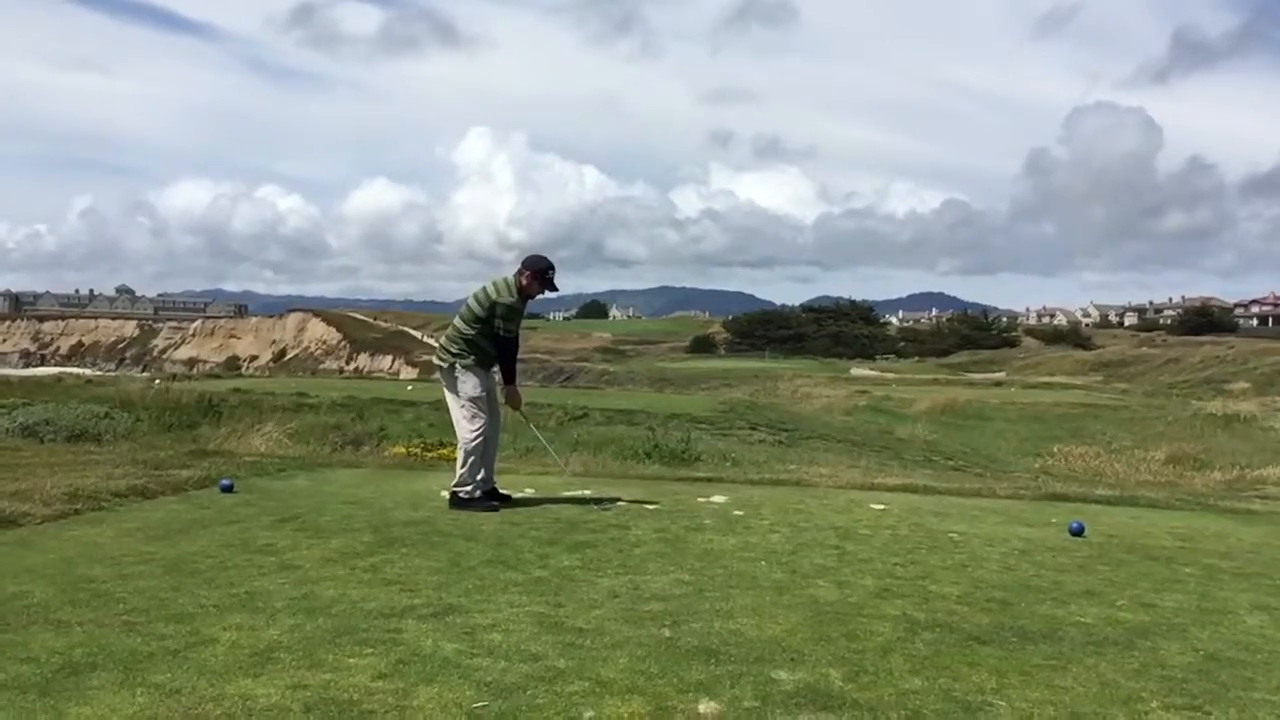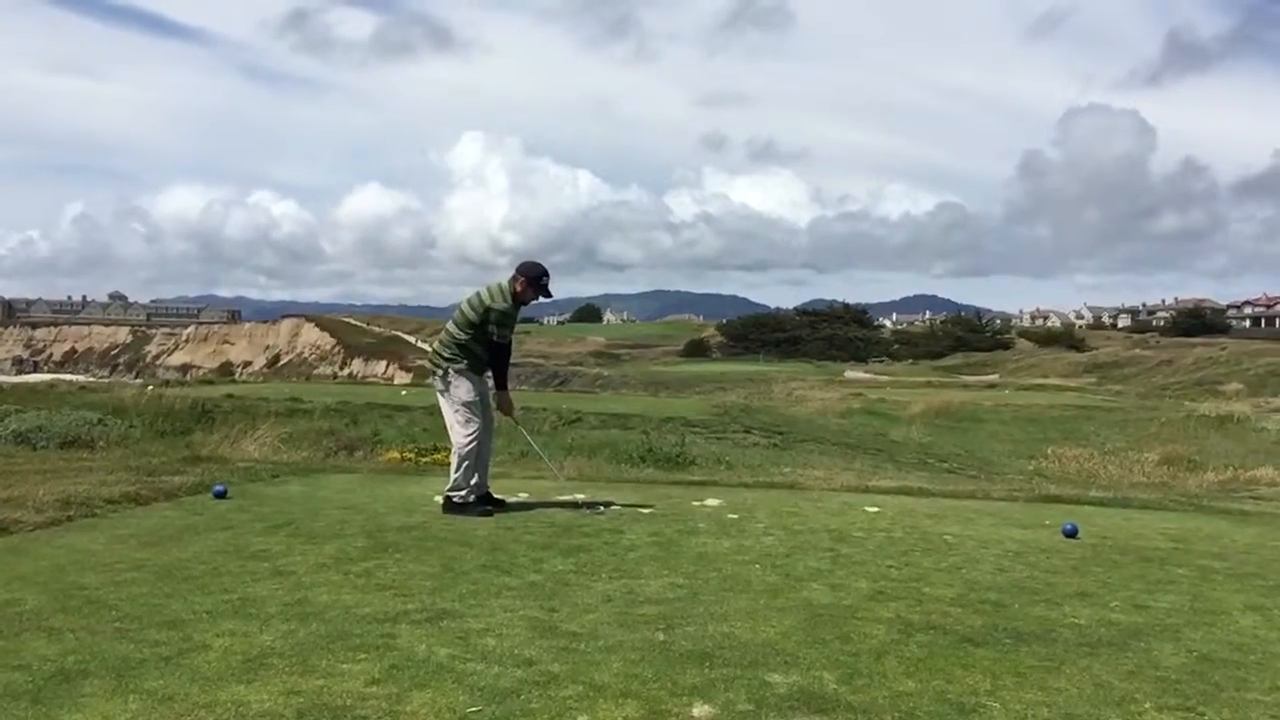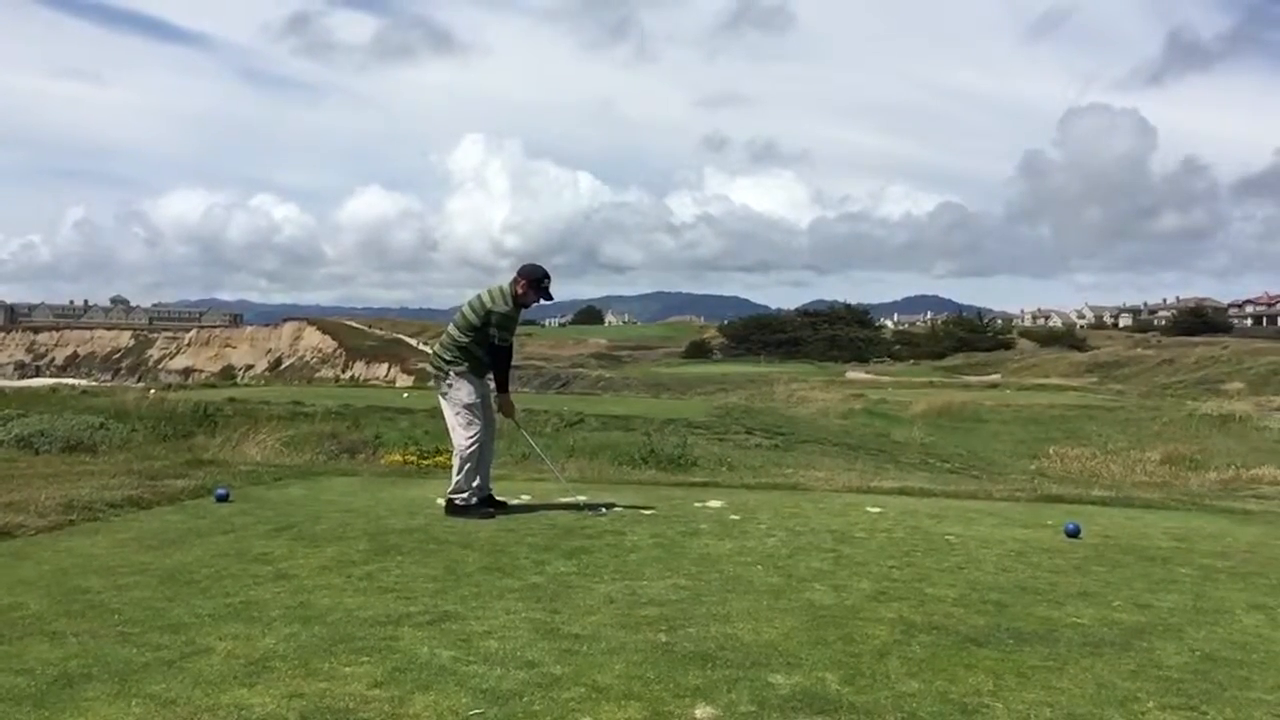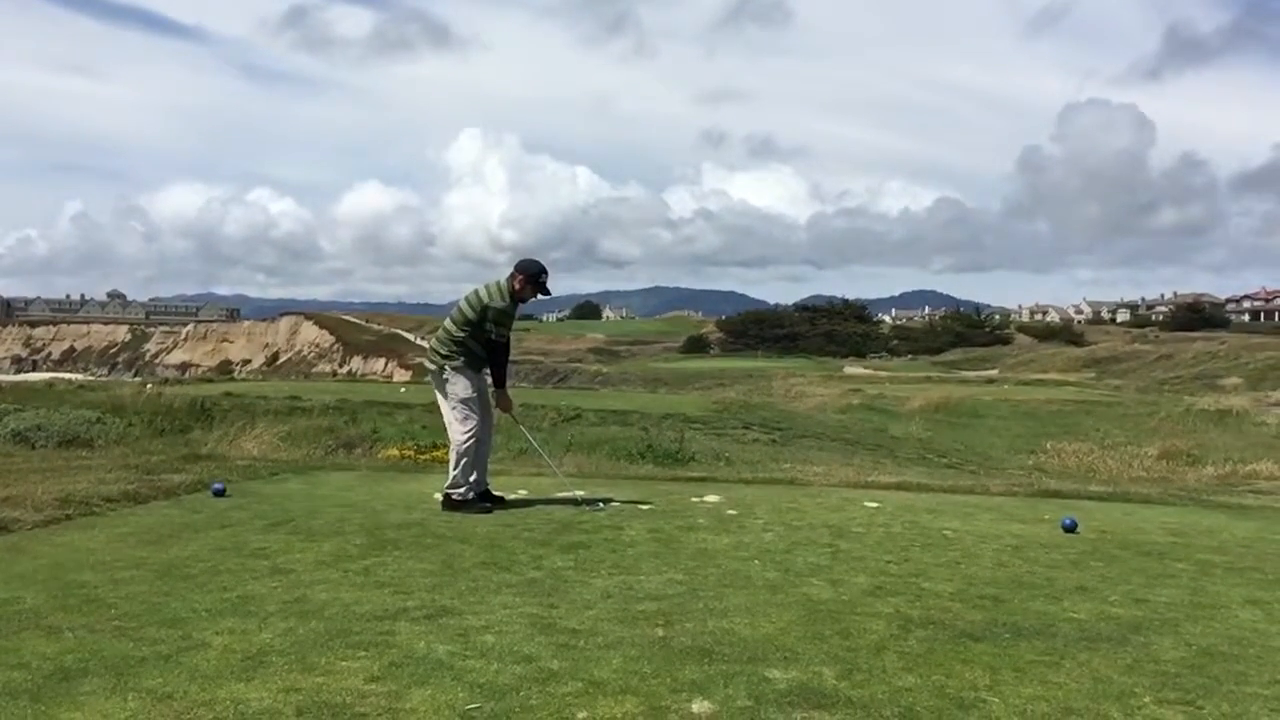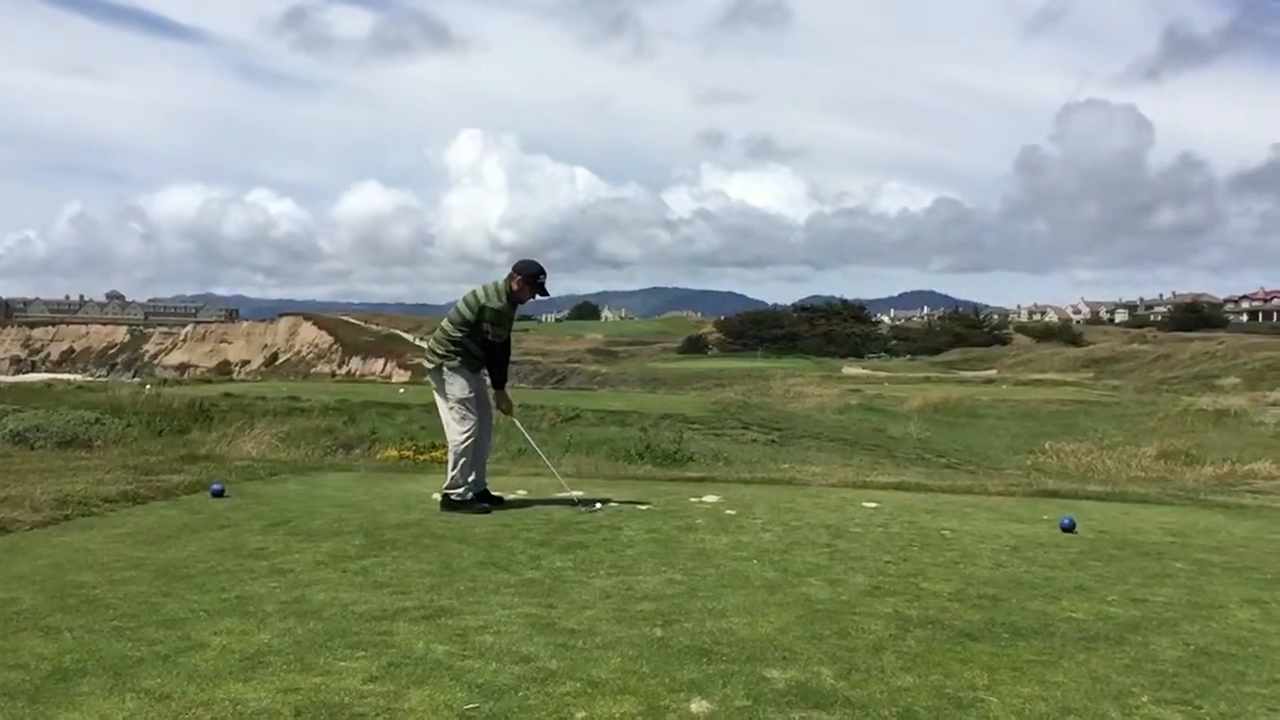
dt=0.7s
person 1, frame 1
left shoulder: (509, 292)
right shoulder: (508, 299)
left elbow: (507, 343)
right elbow: (505, 345)
left wrist: (509, 384)
right wrist: (510, 386)
left hip: (474, 362)
right hip: (460, 361)
left knee: (490, 424)
right knee: (474, 426)
left ankle: (483, 486)
right ankle: (463, 493)
person 1, frame 2
left shoulder: (503, 297)
right shoulder: (501, 305)
left elbow: (499, 349)
right elbow: (497, 350)
left wrist: (500, 389)
right wrist: (502, 391)
left hip: (466, 366)
right hip: (453, 366)
left knee: (484, 428)
right knee: (468, 430)
left ankle: (477, 491)
right ankle: (457, 497)
person 1, frame 3
left shoulder: (503, 299)
right shoulder: (502, 307)
left elbow: (500, 352)
right elbow: (498, 353)
left wrist: (501, 392)
right wrist: (503, 394)
left hip: (467, 368)
right hip: (454, 368)
left knee: (486, 430)
right knee: (470, 432)
left ankle: (479, 493)
right ankle: (459, 500)
person 1, frame 4
left shoulder: (501, 295)
right shoulder: (499, 303)
left elbow: (498, 347)
right elbow: (495, 348)
left wrist: (499, 387)
right wrist: (501, 389)
left hip: (465, 363)
right hip: (451, 363)
left knee: (483, 425)
right knee: (467, 426)
left ankle: (477, 488)
right ankle: (456, 495)
person 1, frame 5
left shoulder: (504, 299)
right shoulder: (496, 303)
left elbow: (502, 347)
right elbow: (492, 349)
left wrist: (500, 387)
right wrist: (500, 391)
left hip: (466, 363)
right hip: (449, 362)
left knee: (482, 425)
right knee: (465, 426)
left ankle: (476, 488)
right ankle: (455, 495)
